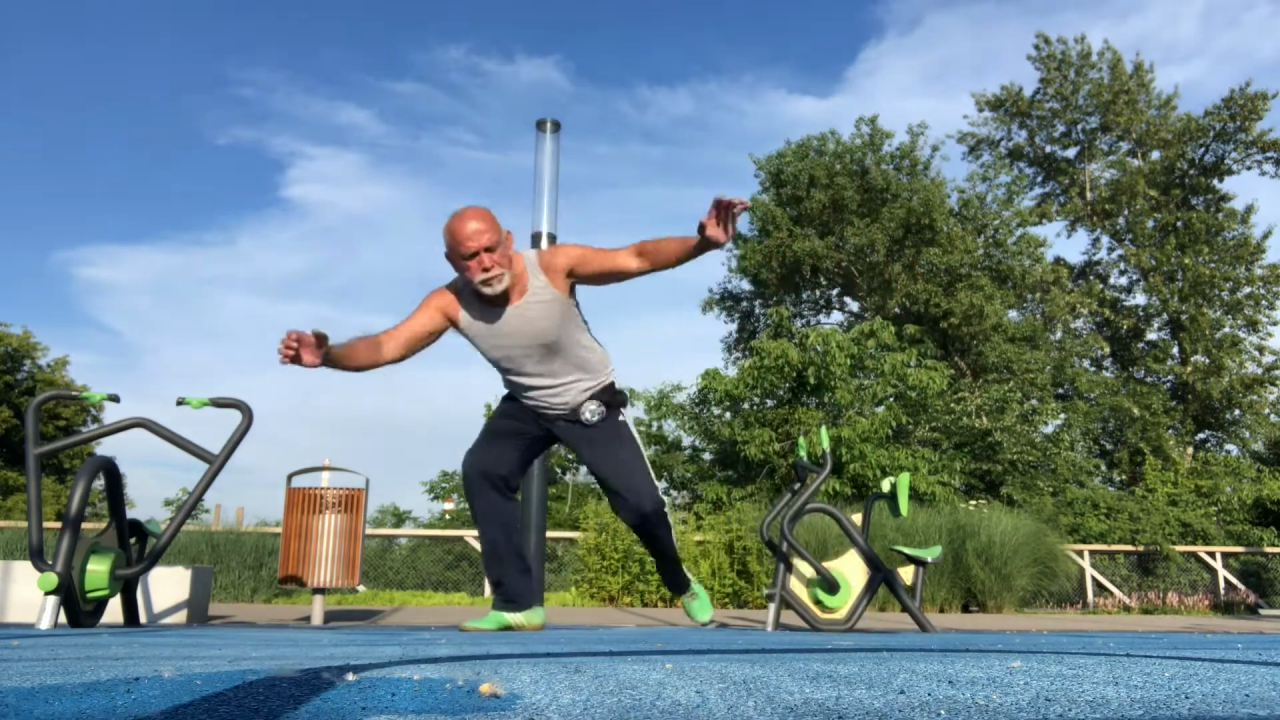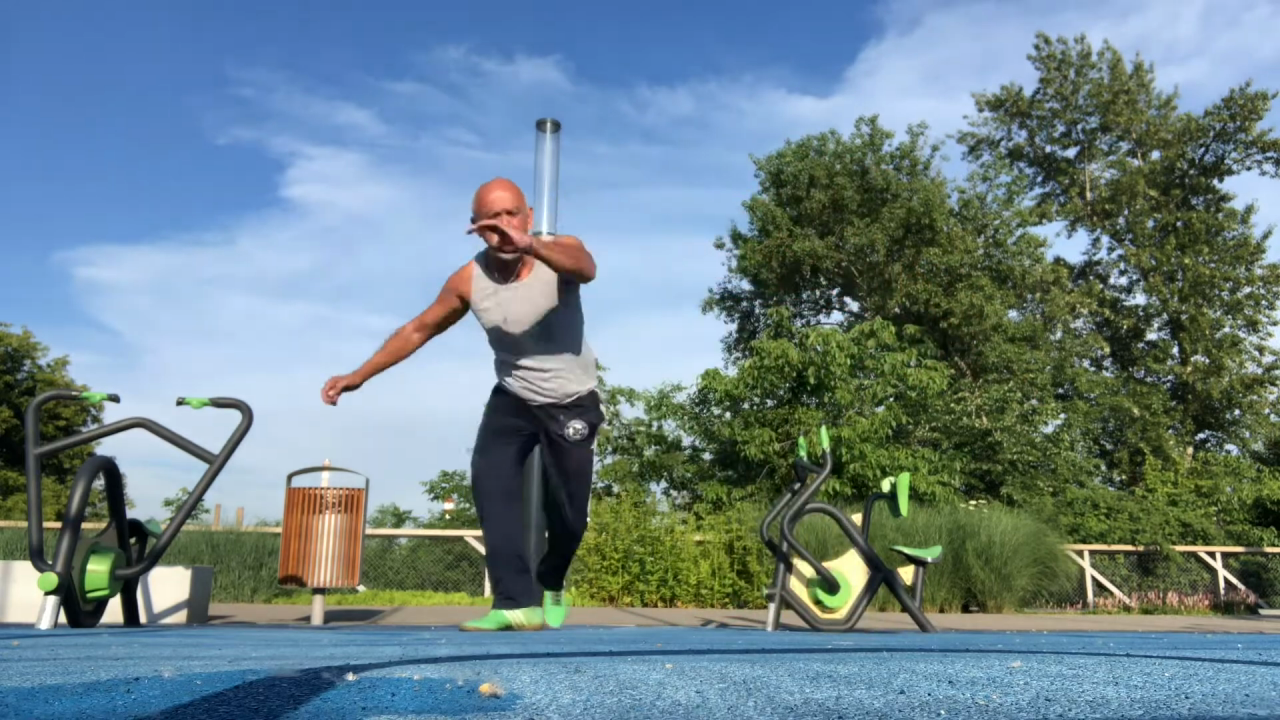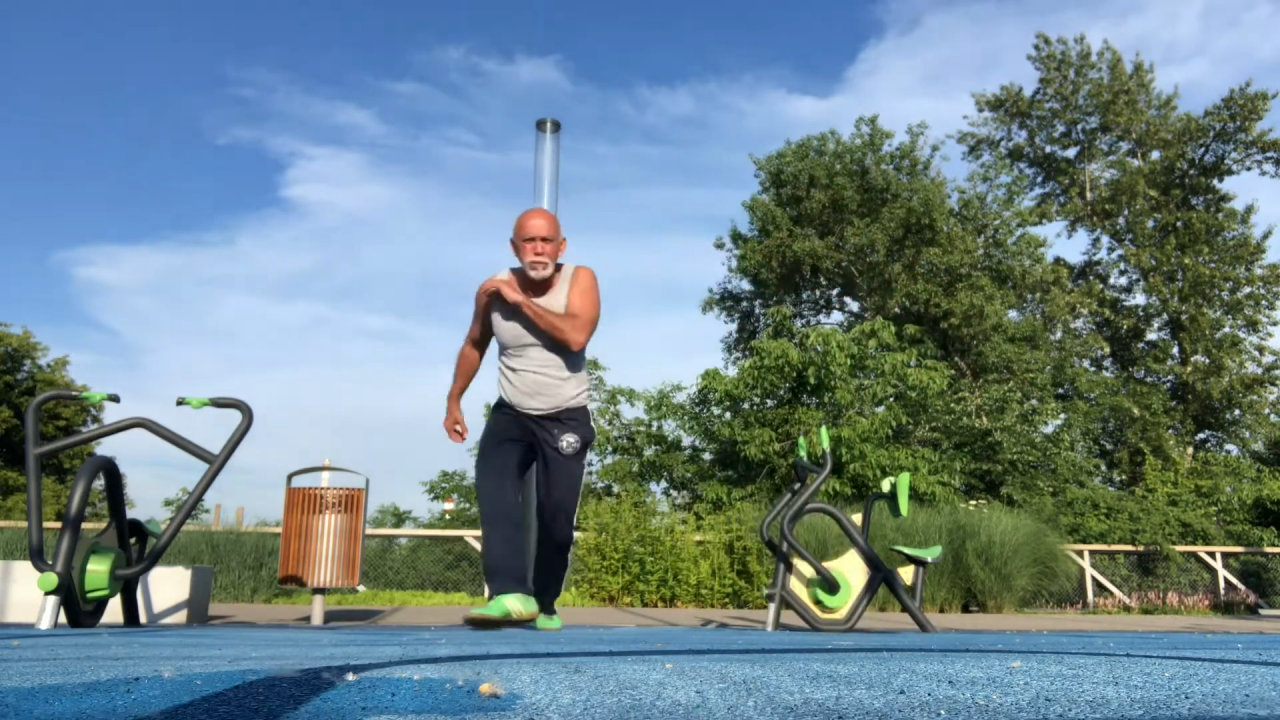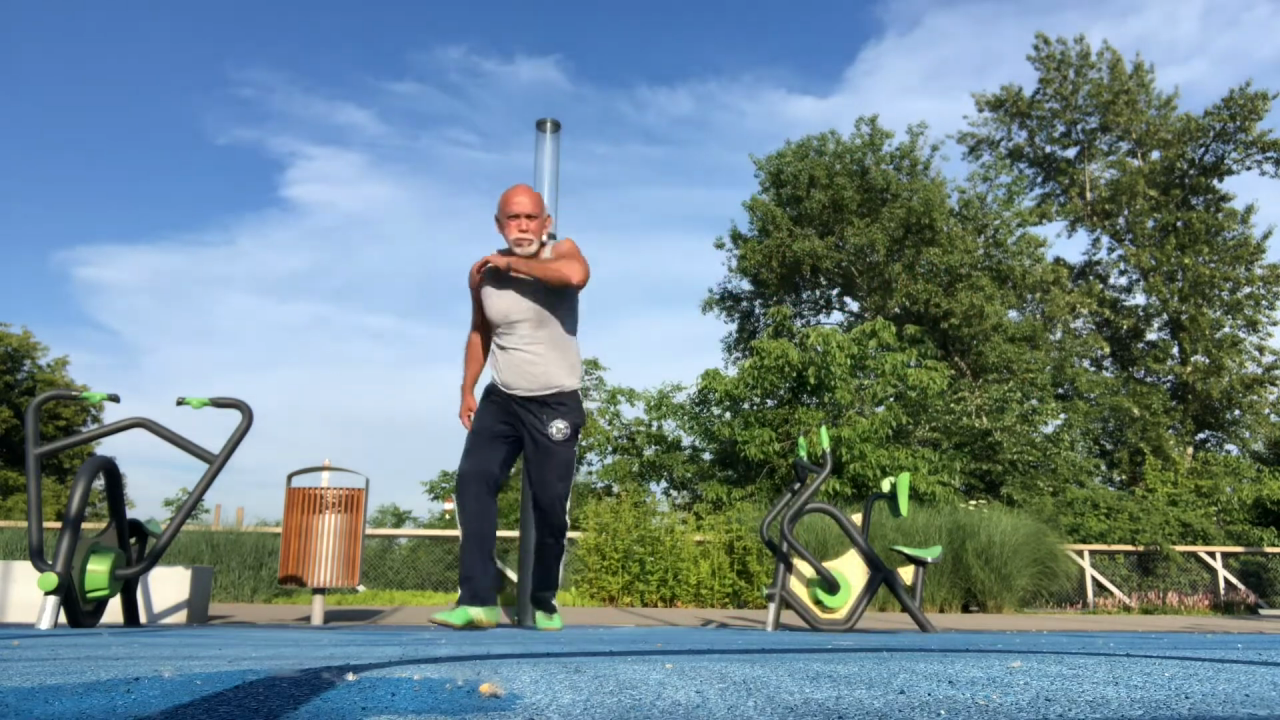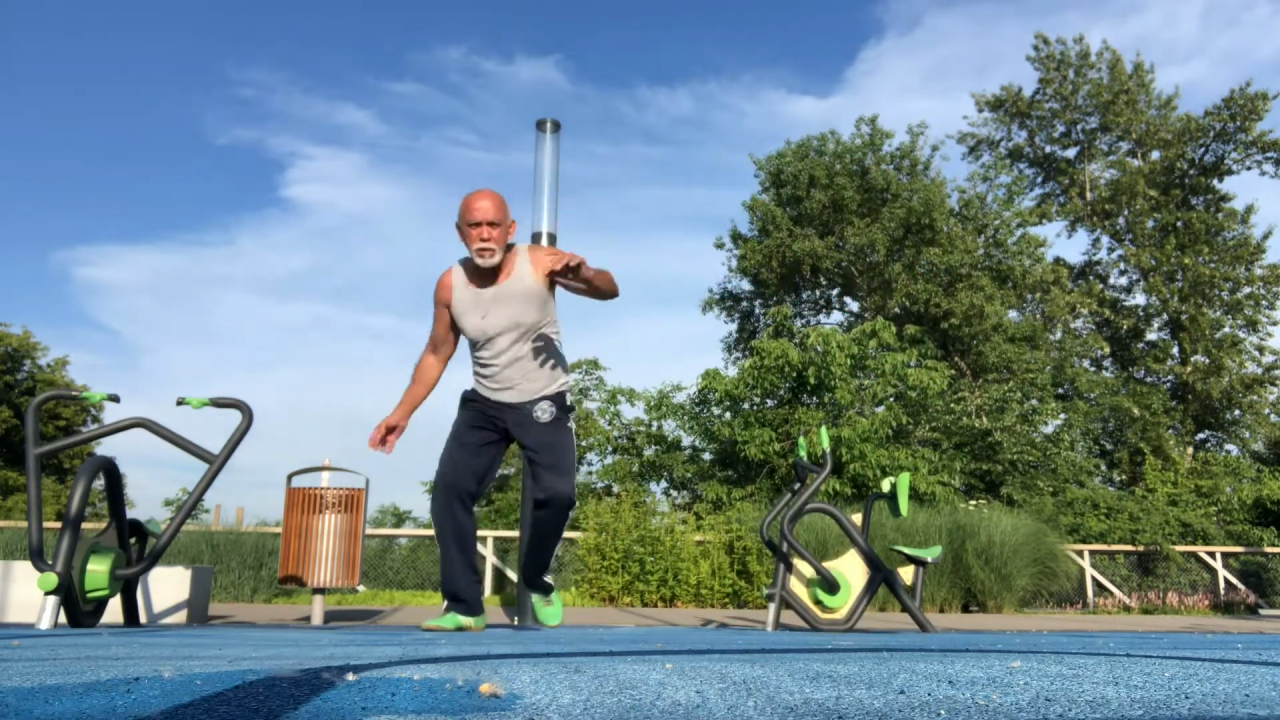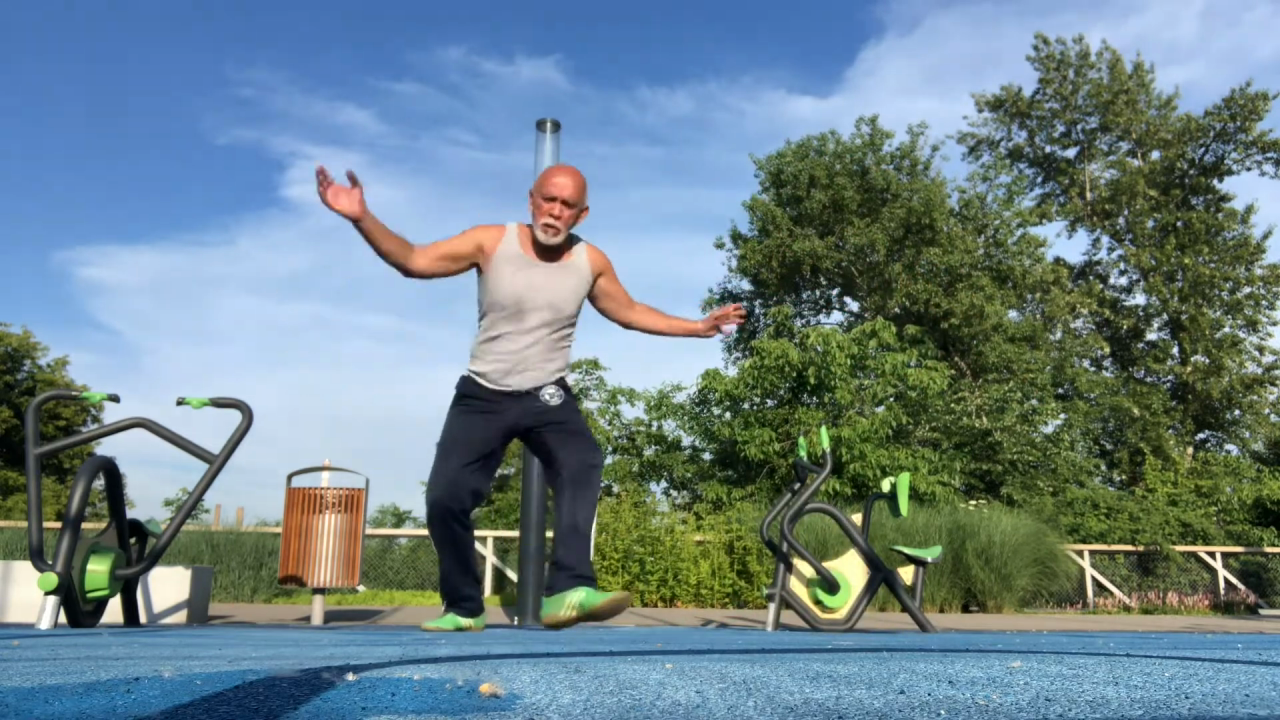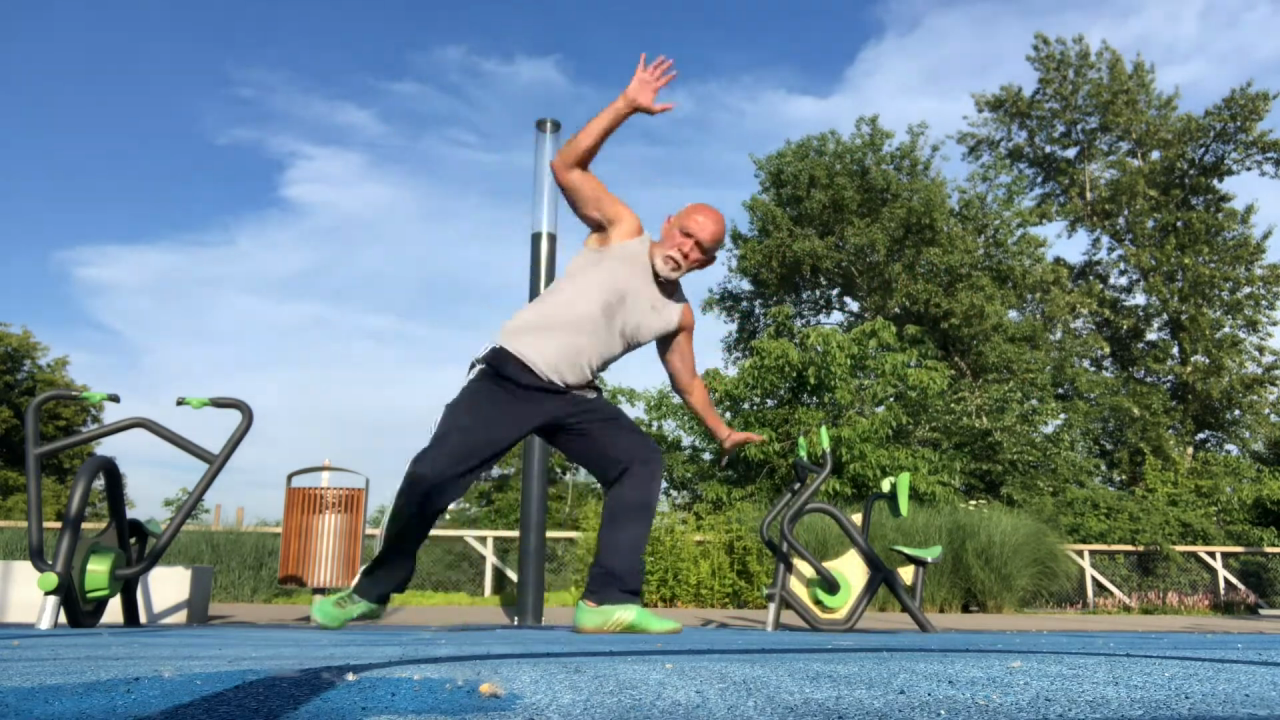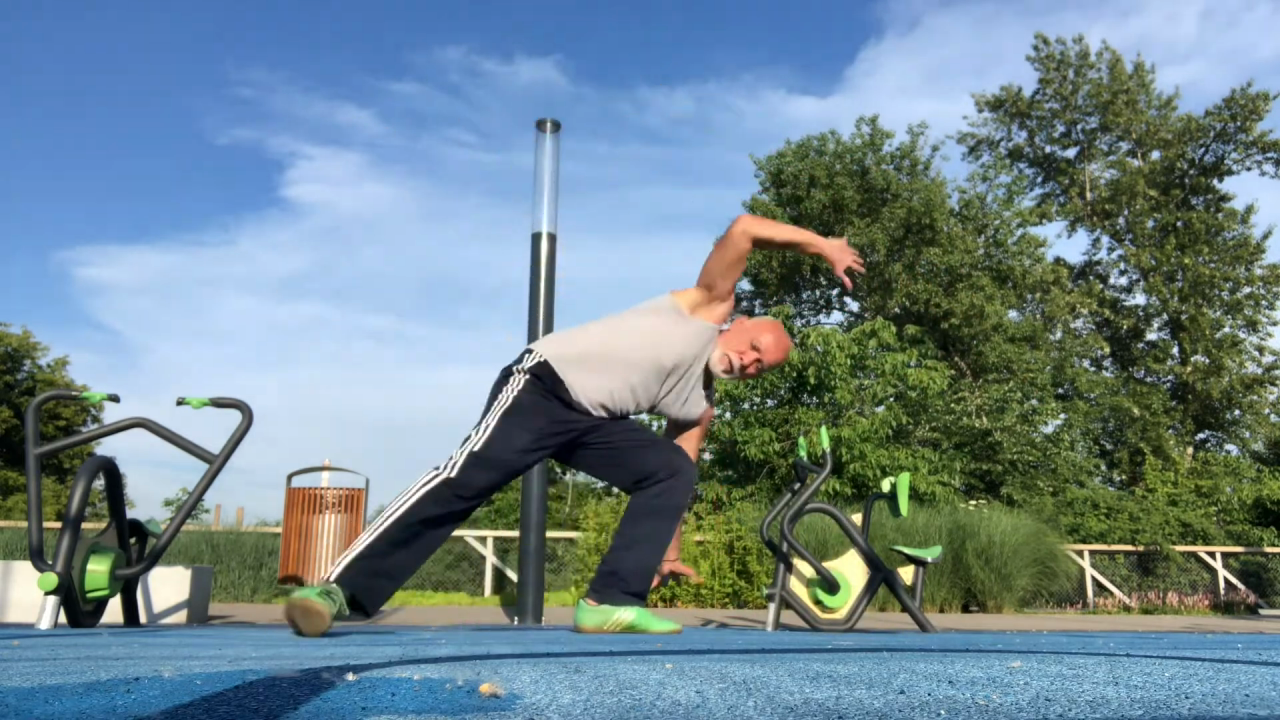
dt=0.3s
person 1, frame 1
left shoulder: (552, 265)
right shoulder: (451, 301)
left elbow: (636, 258)
right elbow: (386, 347)
left wrist: (702, 243)
right wrist: (326, 352)
left hip: (592, 400)
right hip: (525, 406)
left knee: (640, 502)
right knee: (483, 474)
left ankle: (680, 584)
right ankle: (519, 603)
person 1, frame 2
left shoulder: (559, 249)
right shoulder: (469, 277)
left elbow: (585, 269)
right elbow: (419, 330)
left wrist: (529, 245)
right wrist: (359, 376)
left hip: (573, 403)
right hip: (512, 400)
left knee: (568, 517)
right knee: (492, 478)
left ankle: (551, 585)
right ankle: (518, 602)
person 1, frame 3
left shoulder: (581, 279)
right shoulder: (492, 292)
left elbow: (576, 337)
right elbow: (474, 345)
left wrist: (522, 301)
right wrist: (453, 402)
left hip: (566, 419)
right hip: (512, 414)
left knee: (557, 522)
right knee: (493, 480)
left ankle: (544, 603)
right ankle: (511, 595)
person 1, frame 4
left shoulder: (560, 255)
right shoulder: (482, 272)
left elbow: (578, 275)
left wrist: (510, 263)
right wrist: (466, 389)
left hip: (556, 404)
right hip: (501, 400)
left knee: (550, 511)
right knee: (473, 480)
left ankle: (543, 603)
right ankle: (477, 601)
person 1, frame 5
left shoulder: (538, 262)
right shoulder: (450, 284)
left elbow: (609, 290)
right elbow: (436, 355)
left wrist: (581, 272)
right wrist: (401, 413)
left hip: (542, 402)
right hip: (482, 405)
left knee: (558, 491)
right knee: (449, 490)
left ankle: (536, 583)
right ankle: (464, 606)
person 1, frame 6
left shoulder: (591, 261)
right shoulder: (493, 242)
left elbow: (629, 311)
right elbow: (413, 261)
left wrist: (698, 327)
right wrist: (362, 218)
left hip: (546, 393)
right hip: (483, 393)
left knee: (581, 461)
right knee: (445, 499)
left ankle: (568, 593)
right ankle: (464, 607)
person 1, frame 7
left shoulder: (679, 316)
right shoulder: (623, 231)
left elbow: (688, 382)
right elbow: (566, 166)
left wrist: (721, 430)
right wrist: (627, 105)
left hip: (574, 398)
right hip: (511, 374)
left knee: (642, 464)
right knee: (431, 474)
left ankle: (611, 601)
right ankle: (375, 588)
person 1, frame 8
left shoulder: (697, 412)
right shoulder: (710, 309)
left elbow: (685, 482)
right elbow: (744, 229)
left wrist: (668, 553)
right wrist: (823, 246)
left hip: (585, 419)
right hip: (536, 384)
left knee: (672, 469)
right knee: (467, 475)
left ankle: (610, 599)
right ankle: (338, 591)
